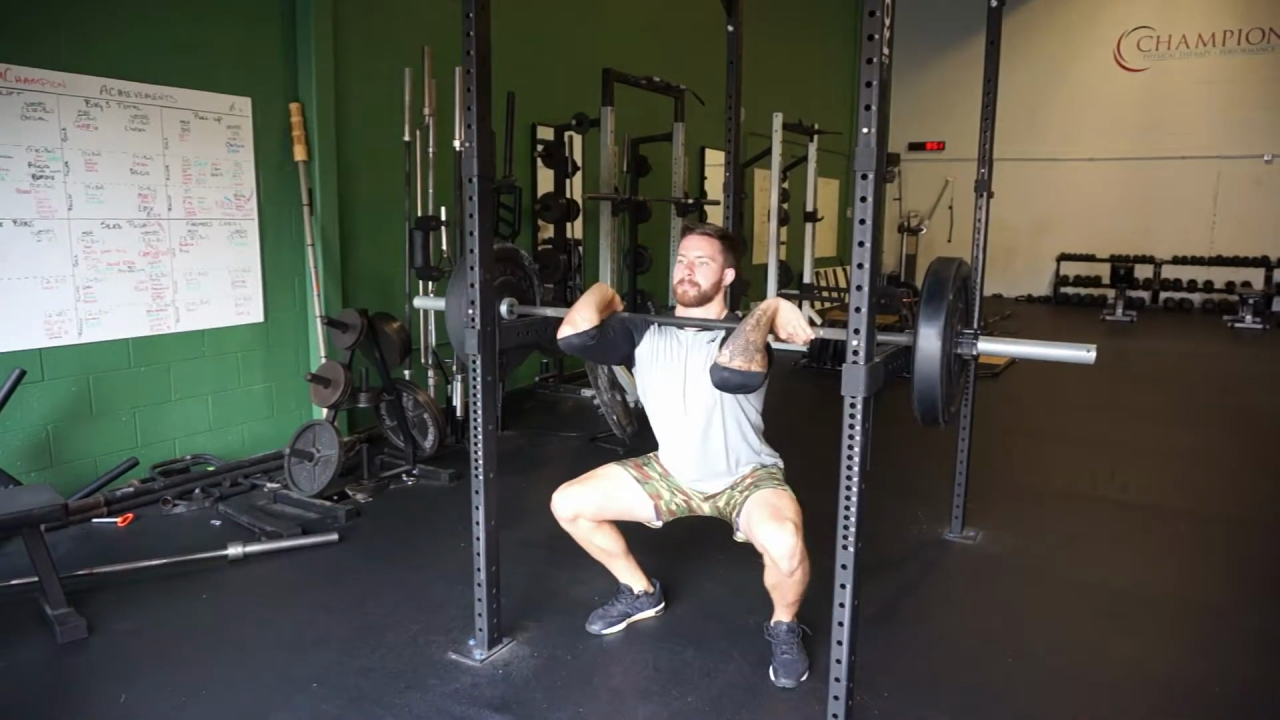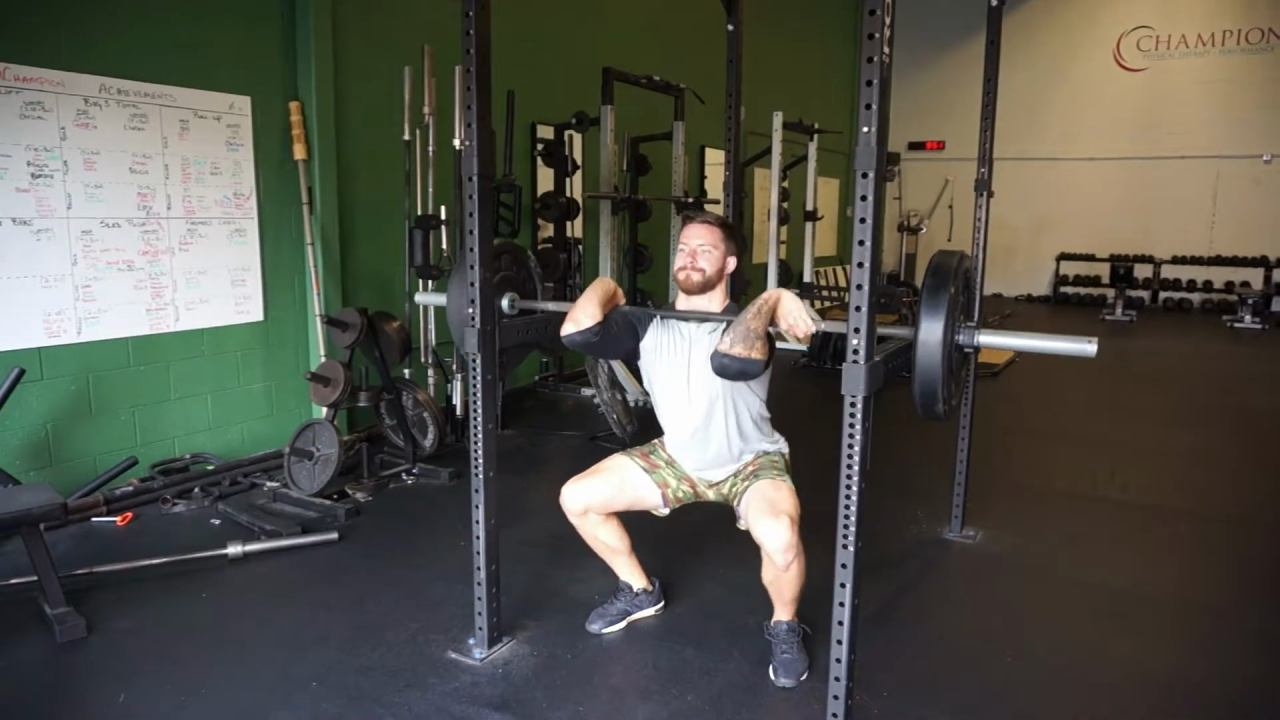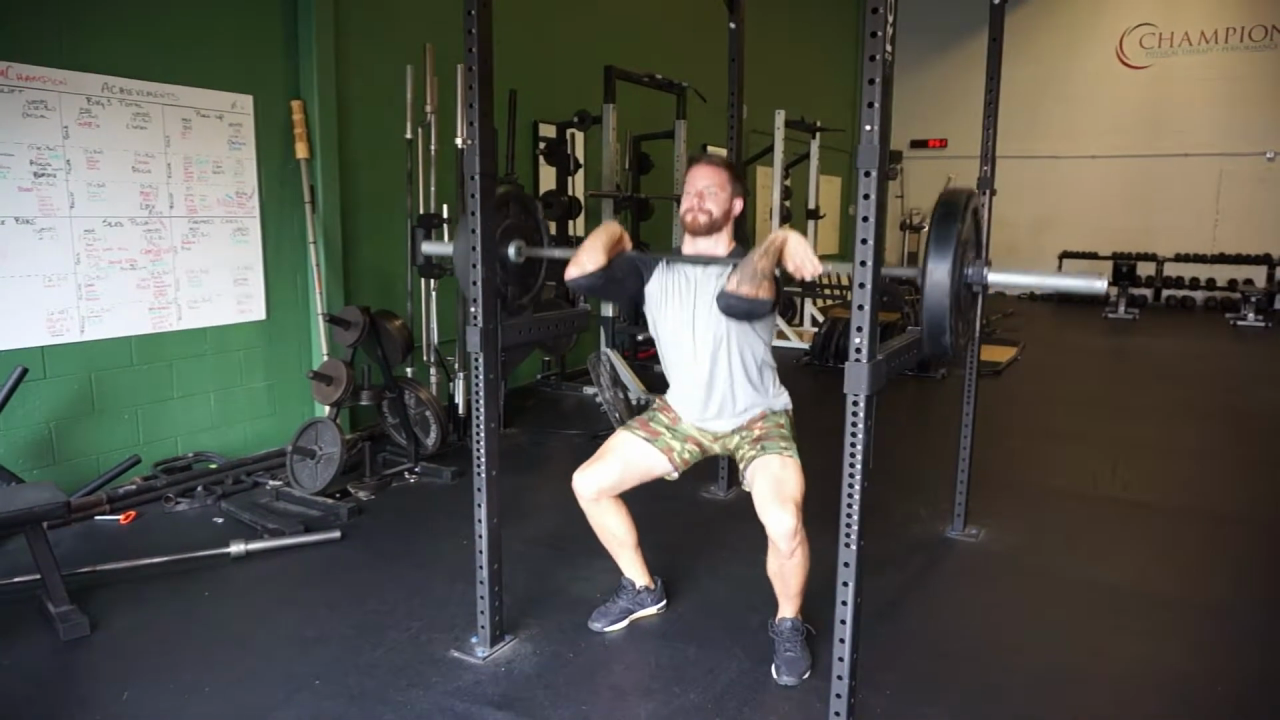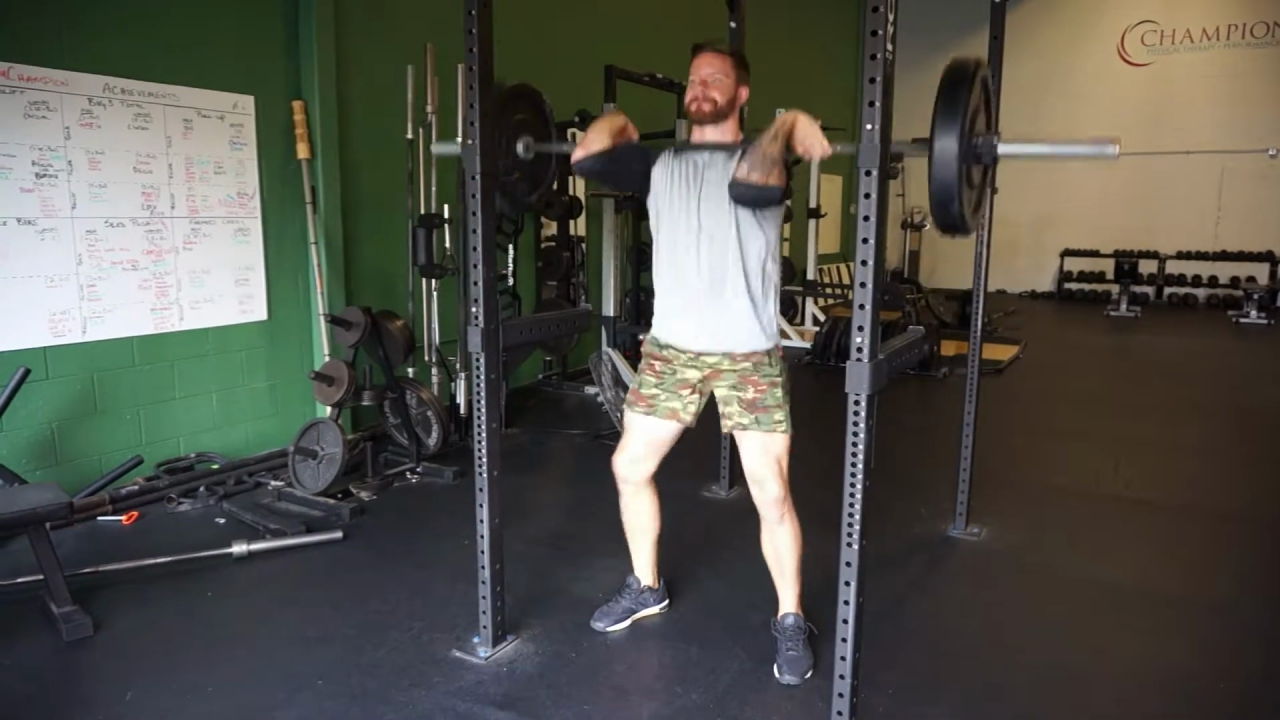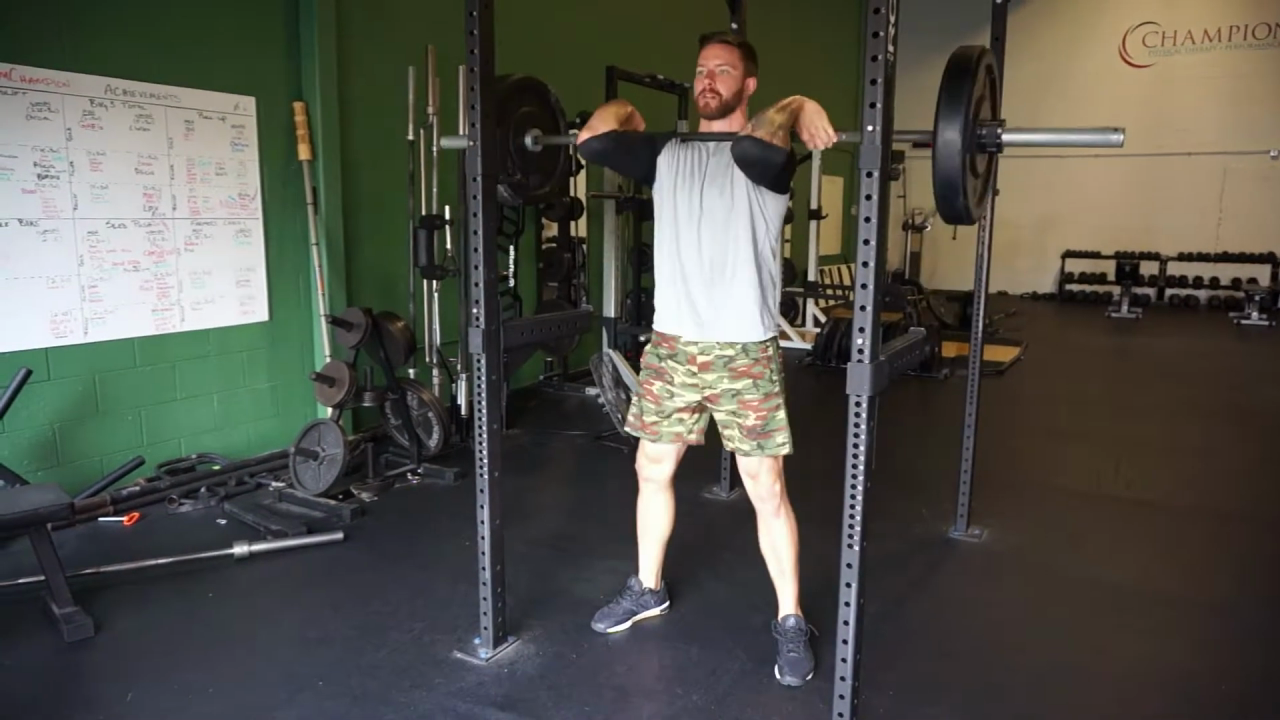
dt=0.3s
person 1, frame 1
left shoulder: (742, 338)
right shoulder: (646, 334)
left elbow: (732, 374)
right elbow: (574, 336)
left wrist: (770, 310)
right wrist: (602, 292)
left hip: (745, 476)
right hip: (671, 473)
left knee: (784, 542)
right knee: (567, 504)
left ankle: (784, 628)
right ankle: (641, 593)
person 1, frame 2
left shoulder: (743, 329)
right shoulder: (648, 326)
left elbow: (731, 361)
right elbow: (577, 333)
left wrist: (772, 301)
right wrist: (605, 287)
left hip: (750, 463)
right hip: (677, 458)
left knee: (778, 537)
right knee: (577, 498)
left ankle: (784, 628)
right ankle: (640, 591)
person 1, frame 3
left shoulder: (752, 267)
right shoulder: (653, 269)
left elbow: (736, 300)
right elbow: (581, 278)
left wrist: (779, 243)
right wrist: (610, 233)
left hip: (754, 416)
right hip: (681, 412)
left knee: (784, 525)
right knee: (589, 483)
left ankle: (788, 625)
right ankle: (643, 589)
person 1, frame 4
left shoulder: (758, 159)
right shoulder: (659, 161)
left elbow: (750, 186)
right elbow: (586, 161)
left wrist: (789, 125)
right wrist: (615, 122)
left hip: (746, 354)
right hip: (669, 347)
left knee: (771, 493)
right knee: (630, 470)
left ankle: (790, 621)
right ankle: (646, 587)
person 1, frame 5
left shoulder: (766, 154)
right shoulder: (666, 151)
left elbow: (752, 144)
right elbow: (593, 142)
left wrist: (797, 109)
right wrist: (623, 109)
left hip: (743, 349)
right hip: (670, 344)
left knee: (765, 489)
right knee: (653, 472)
left ankle: (790, 622)
right ankle: (648, 589)
